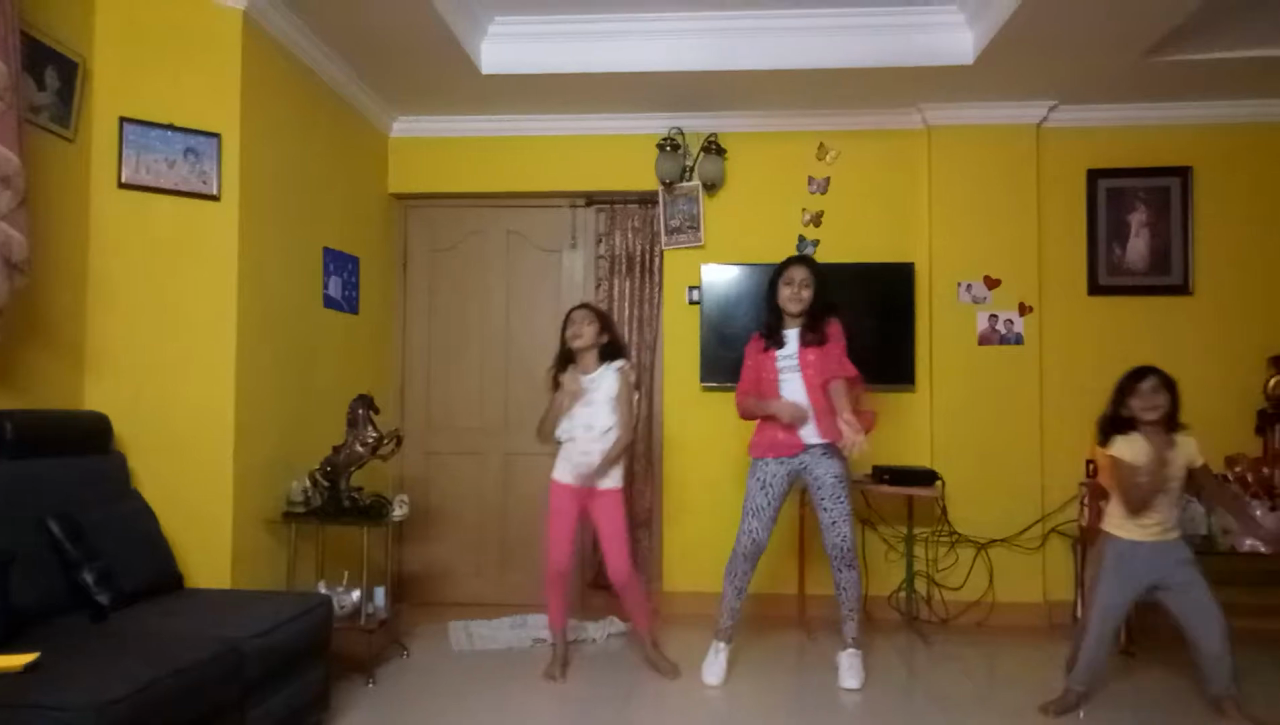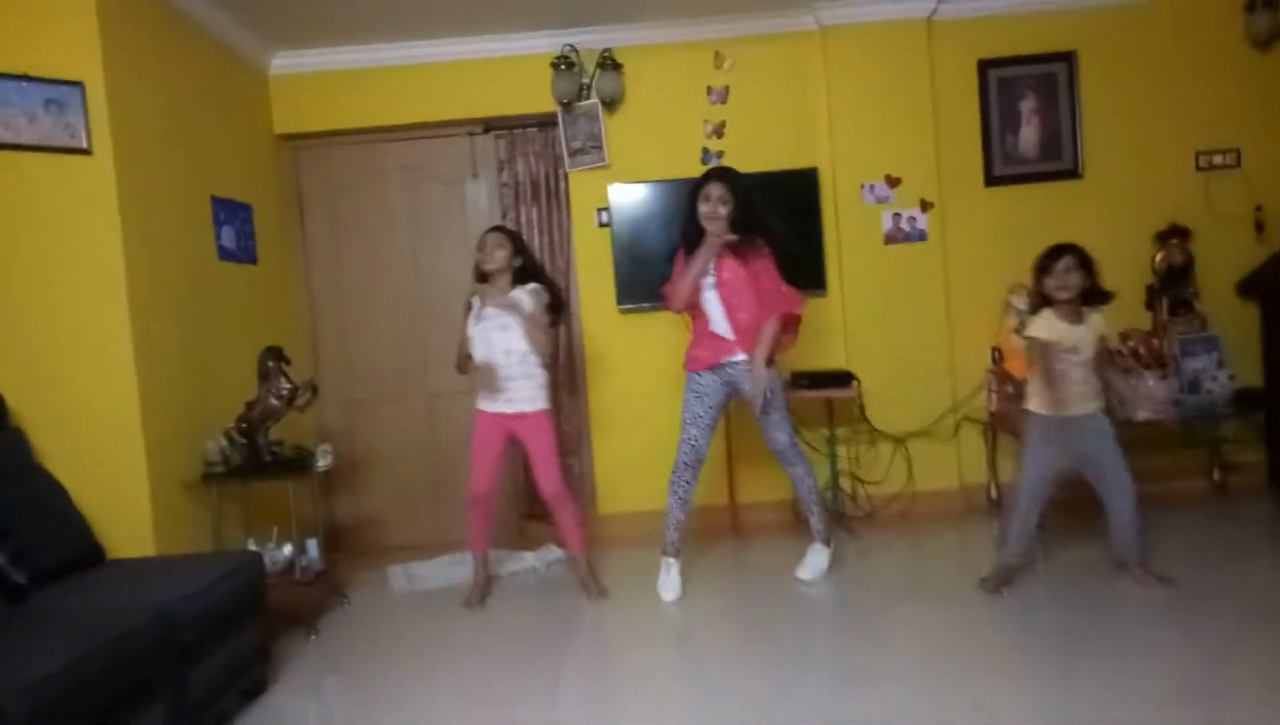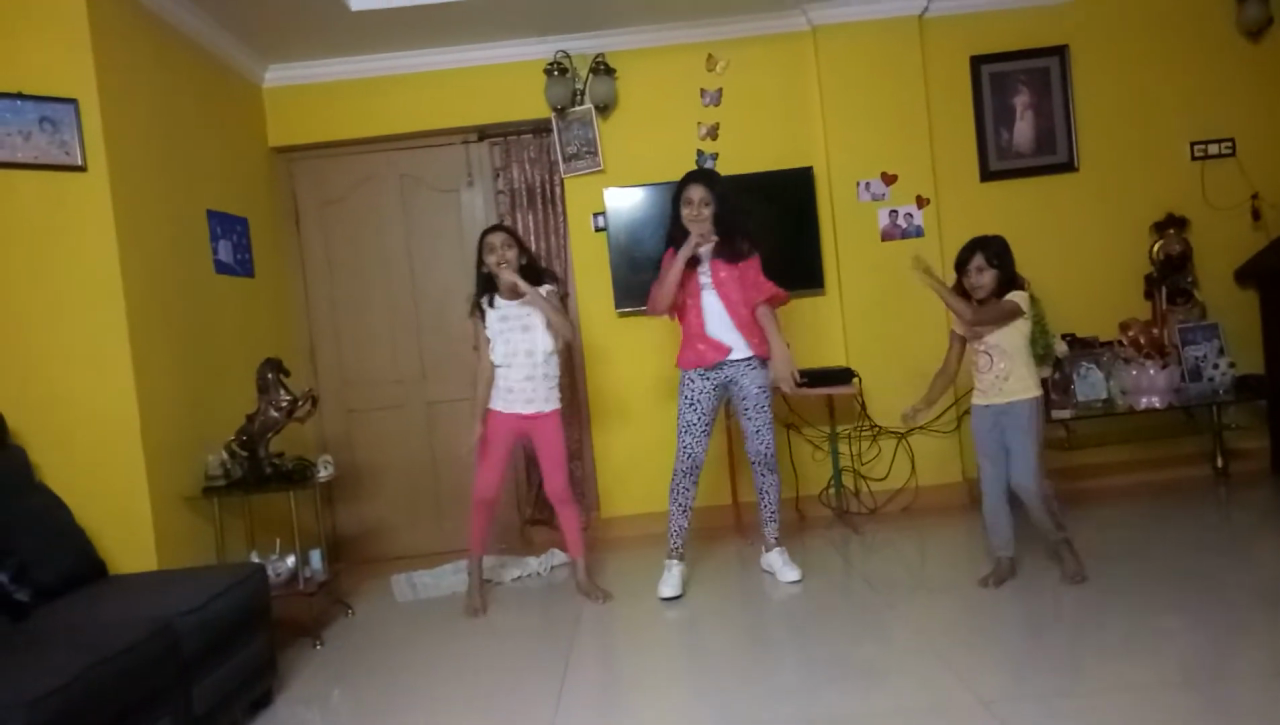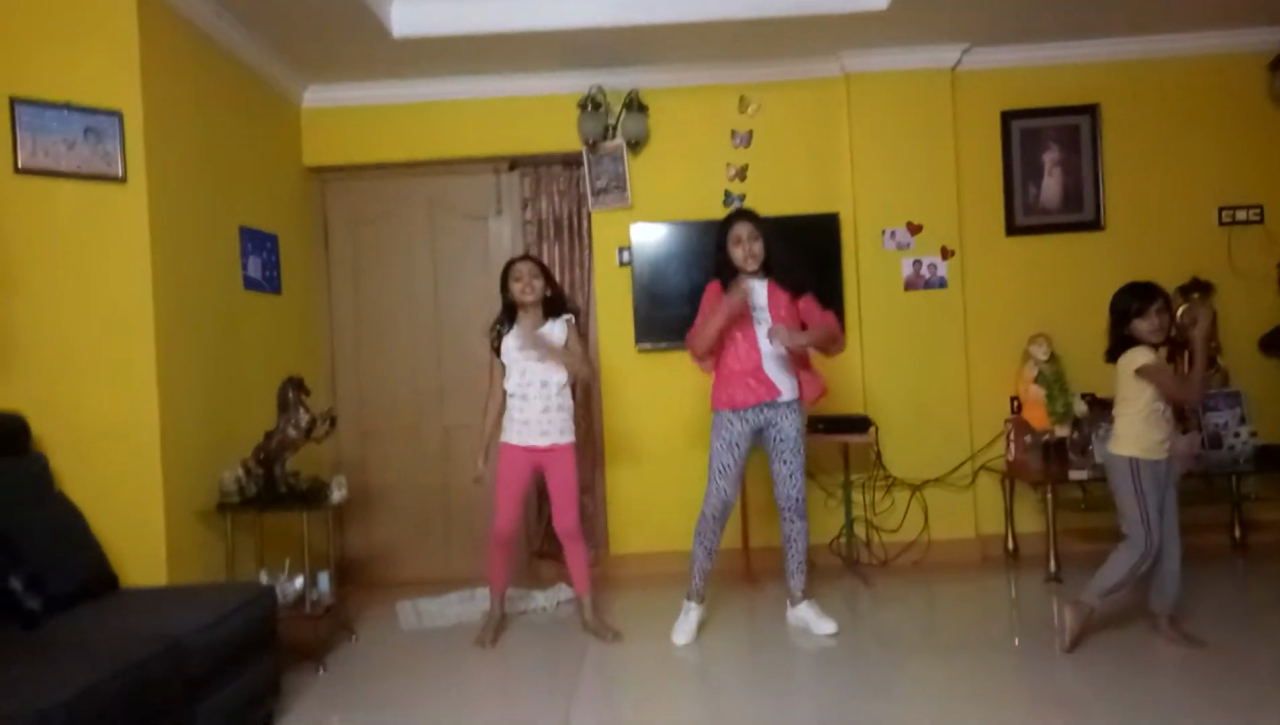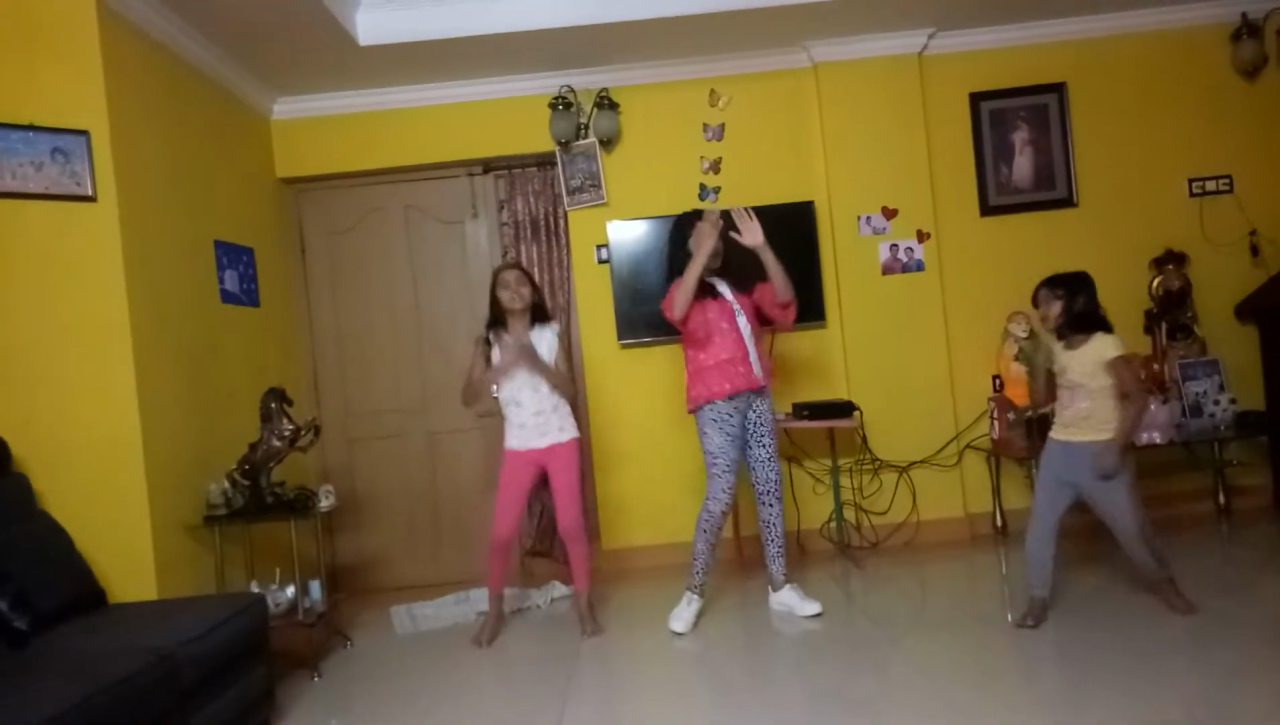
dt=1s
person 1, frame 1
left shoulder: (827, 330)
right shoulder: (759, 342)
left elbow: (840, 376)
right elbow: (745, 401)
left wrist: (847, 416)
right wrist: (775, 407)
left hip: (822, 450)
right hip: (772, 452)
left knee: (841, 544)
right knee: (748, 543)
left ankle: (851, 647)
right ankle: (721, 641)
person 1, frame 2
left shoulder: (753, 247)
right shoulder: (690, 252)
left elbow: (778, 304)
right elbow: (678, 301)
left wrist: (761, 360)
right wrist: (707, 250)
left hip: (751, 363)
right hip: (707, 366)
left knee: (785, 447)
right knee: (688, 457)
left ankle: (821, 541)
right ankle: (670, 558)
person 1, frame 3
left shoulder: (739, 248)
right shoulder: (675, 254)
left elbow: (761, 297)
right elbow: (659, 305)
left wrist: (779, 347)
right wrist: (685, 254)
left hip: (746, 362)
right hip: (700, 367)
left knee: (763, 453)
right knee: (688, 461)
left ankle: (772, 550)
right ankle: (675, 560)
person 1, frame 4
left shoulder: (787, 291)
right shoulder: (719, 291)
left elbow: (831, 335)
right elbow: (697, 349)
left wrist: (801, 338)
right wrist: (725, 310)
left hip: (785, 405)
right hip: (736, 408)
left knee: (793, 500)
right knee: (718, 502)
left ankle: (799, 602)
right ankle: (693, 603)
person 1, frame 5
left shoulder: (741, 282)
right shoulder: (688, 285)
left elbow: (784, 301)
right elbow: (675, 312)
left wrist: (761, 247)
right wrist: (700, 254)
left hip: (756, 395)
right hip: (718, 401)
left knee: (769, 487)
right knee: (720, 495)
left ankle: (780, 586)
right ankle: (694, 593)
person 2, frame 1
left shoulder: (618, 372)
right shoulder: (563, 378)
left elbow: (627, 433)
right elbow: (543, 433)
left wrist: (596, 470)
right wrist: (563, 399)
left hip: (605, 484)
right hip: (563, 482)
left knee: (620, 571)
right knee: (557, 567)
left ankle: (649, 644)
right ankle: (559, 649)
person 2, frame 2
left shoulder: (531, 293)
right shoulder: (475, 304)
left elbow: (543, 343)
right elbow: (460, 359)
left wrist: (515, 306)
right wrist: (475, 365)
left hip: (530, 407)
right hip: (488, 409)
left knee: (552, 488)
right knee: (478, 492)
left ankle: (584, 568)
right ankle: (481, 573)
person 2, frame 3
left shoulder: (545, 292)
right shoulder: (484, 306)
left elbow: (566, 335)
right elbow: (484, 365)
left wrist: (531, 293)
right wrist: (479, 418)
left hip: (544, 410)
right hip: (501, 411)
left knee: (559, 491)
right knee: (484, 494)
left ankle: (582, 575)
right ankle: (475, 580)
person 2, frame 4
left shoulder: (563, 326)
right shoulder: (502, 335)
left elbow: (582, 370)
right elbow: (496, 395)
left wrist: (544, 344)
right wrist: (482, 450)
left hip: (559, 442)
right hip: (515, 444)
left knee: (568, 527)
right knee: (504, 529)
left ankle: (589, 612)
right ankle: (496, 613)
person 2, frame 5
left shoulder: (549, 335)
right shoulder: (491, 343)
left elbow: (566, 388)
right elbow: (469, 398)
left wrist: (534, 361)
right wrist: (502, 367)
left hip: (561, 440)
right hip: (519, 446)
left knee: (571, 524)
right knee: (502, 532)
left ankle: (584, 604)
right ankle: (494, 608)
person 3, frame 1
left shoulder: (1183, 445)
right shoulder: (1121, 446)
left elbow: (1219, 491)
right elbow: (1133, 506)
right wrist: (1154, 472)
left hip: (1169, 547)
right hip: (1122, 547)
left knee: (1210, 624)
right knee: (1097, 622)
left ankle: (1226, 699)
right ankle: (1075, 688)
person 3, frame 2
left shoulder: (1095, 321)
right shoulder: (1040, 326)
left elbow: (1100, 368)
right elbow: (1048, 380)
right wrist: (1066, 431)
left hip: (1090, 419)
right hip: (1046, 421)
left knee: (1122, 489)
right knee: (1030, 496)
left ankle: (1132, 560)
right ankle: (1006, 563)
person 3, frame 3
left shoulder: (1016, 302)
right shoulder: (964, 319)
left elbow: (979, 316)
right elbow: (949, 369)
left wrist: (934, 282)
right wrist: (924, 404)
left hip: (1022, 405)
right hip: (984, 410)
left knee: (1025, 481)
right knee: (992, 487)
left ankle: (1059, 541)
right ankle: (1004, 558)
person 3, frame 4
left shoulder: (1152, 360)
right shoulder: (1138, 358)
right elbow: (1190, 394)
right wrist: (1200, 342)
left hip: (1159, 462)
right hip: (1132, 462)
left knee: (1167, 544)
right knee: (1143, 544)
left ankle: (1162, 616)
right ankle: (1082, 605)
person 3, frame 5
left shoulder: (1104, 345)
right shoulder: (1056, 351)
left elbow: (1137, 398)
right elbow: (1040, 400)
left wrist: (1117, 446)
right wrist: (1041, 370)
left hip: (1103, 449)
right hip: (1061, 449)
left knee: (1129, 526)
right knee: (1041, 527)
left ankle: (1164, 583)
right ankle: (1039, 597)
